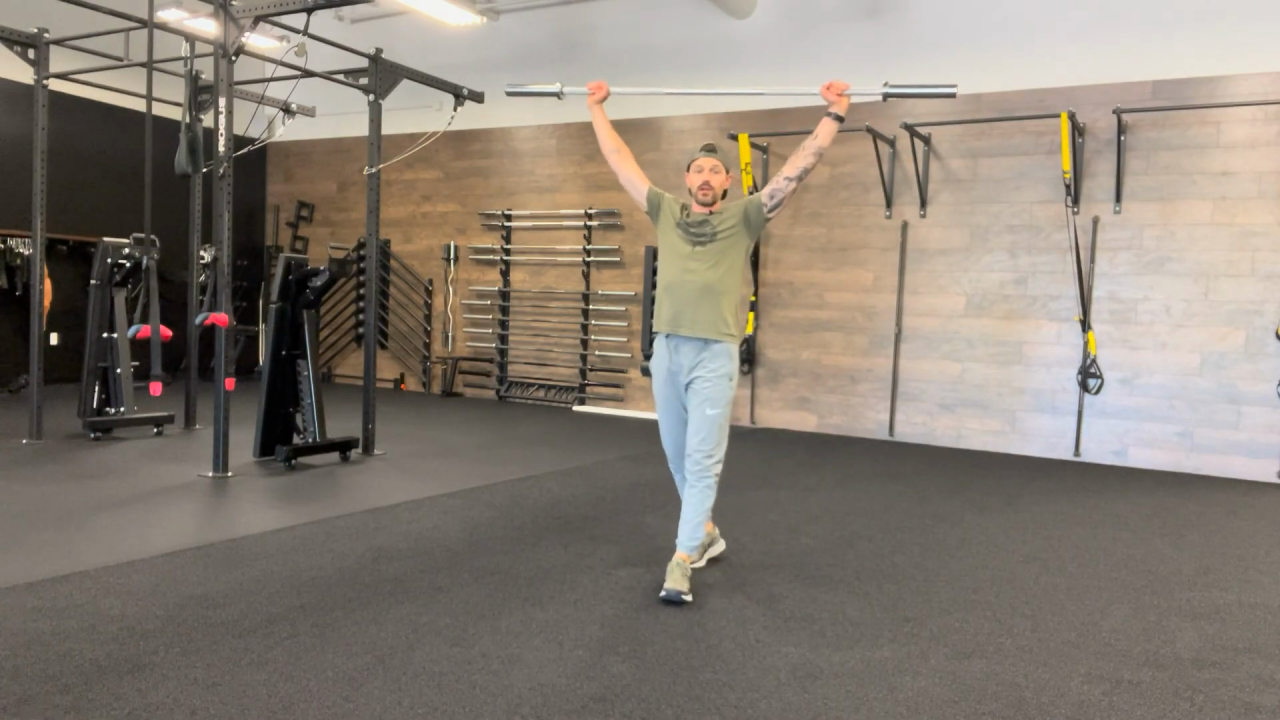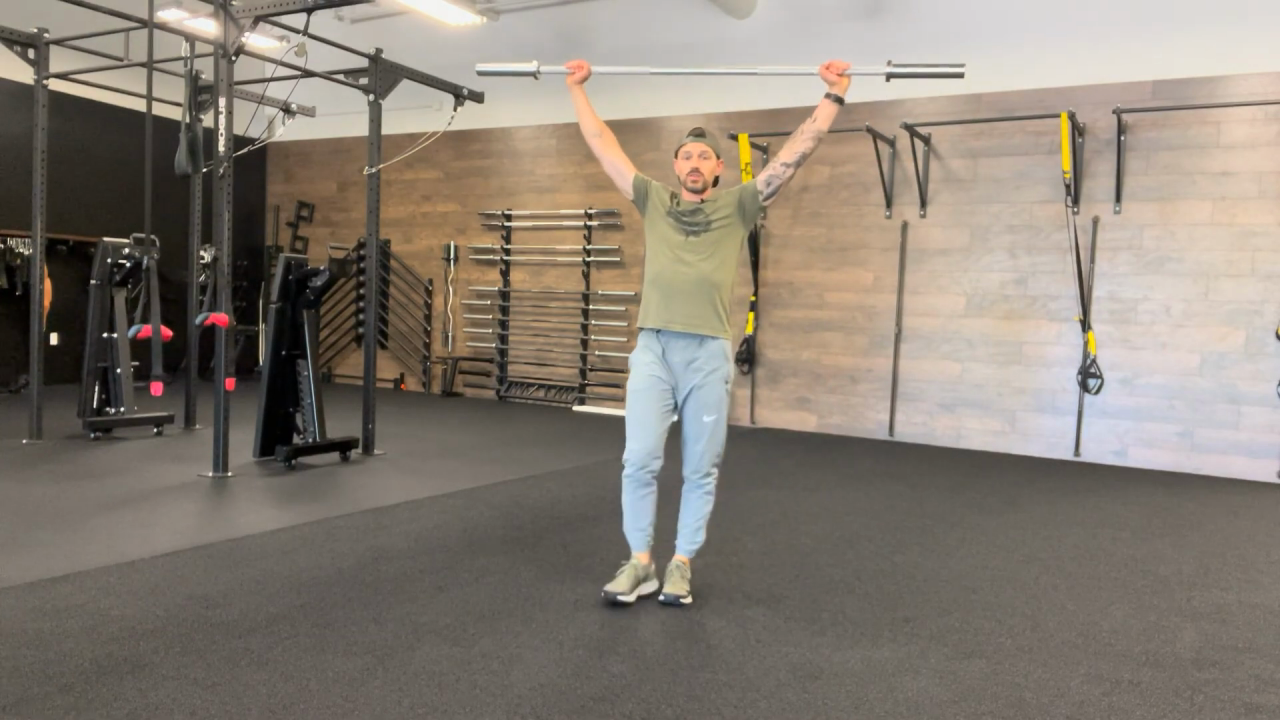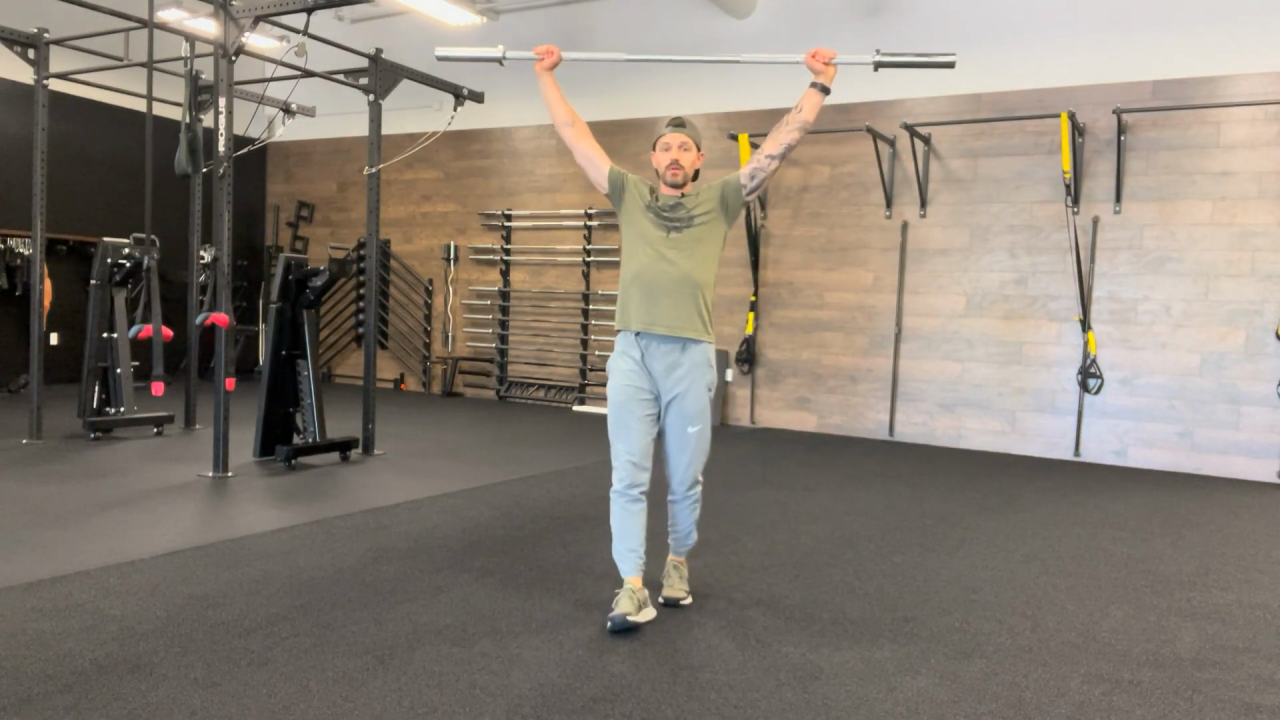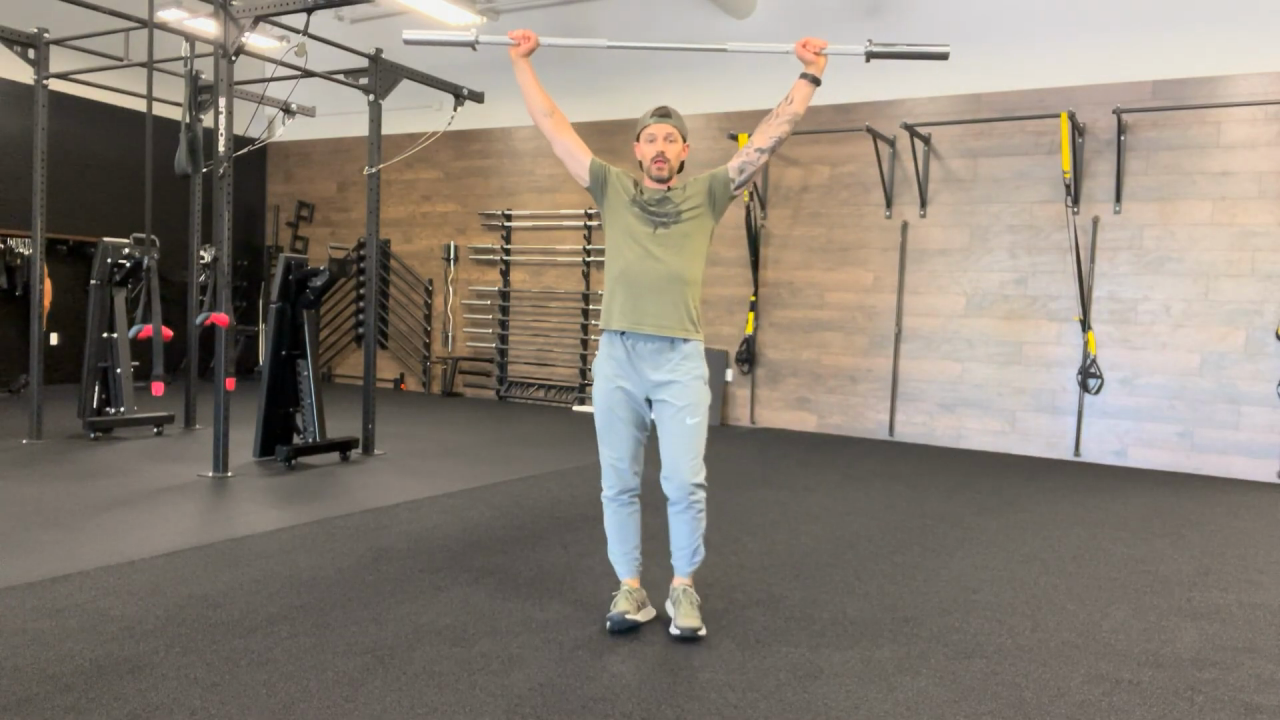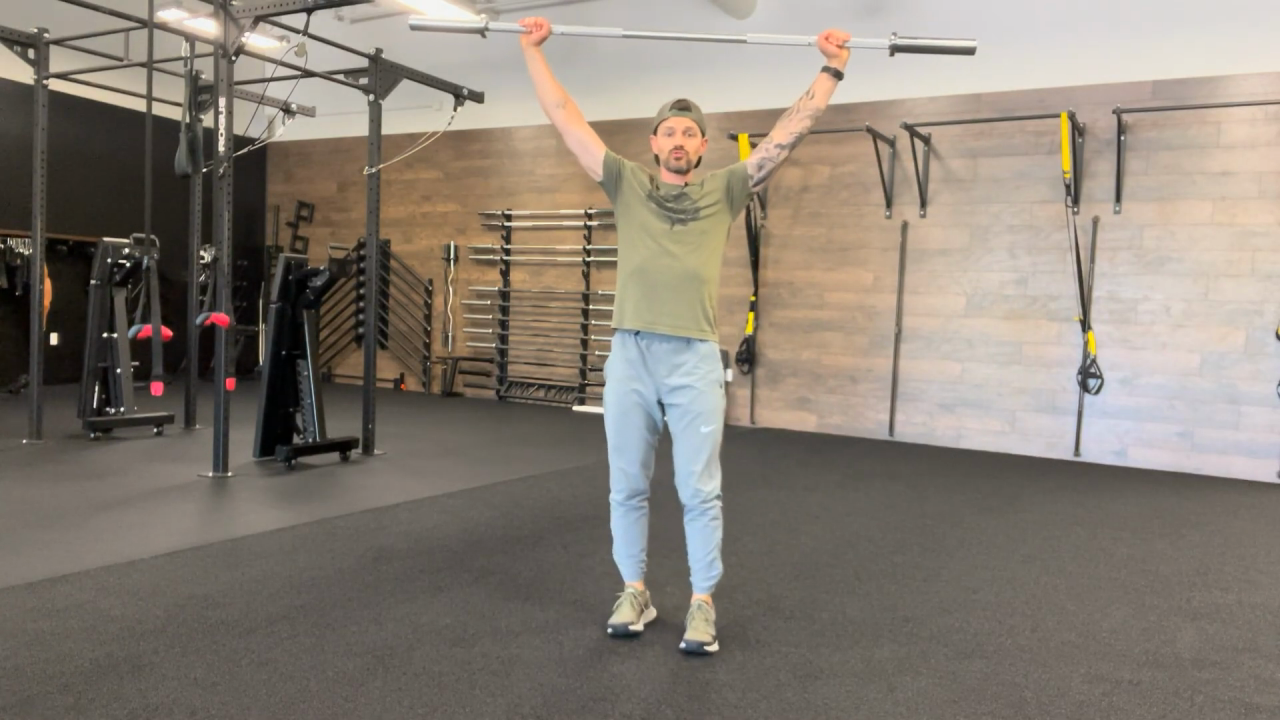
dt=0.5s
person 1, frame 1
left shoulder: (744, 216)
right shoulder: (665, 210)
left elbow: (798, 167)
right elbow: (620, 161)
left wrist: (835, 113)
right wrist: (597, 107)
left hip: (714, 354)
right hip: (666, 350)
left knee: (701, 461)
right knee: (678, 459)
left ankle: (681, 560)
right ankle: (706, 531)
person 1, frame 2
left shoulder: (738, 205)
right shoulder: (653, 200)
left elbow: (796, 152)
right elbow: (603, 145)
left wrist: (834, 94)
right wrist: (577, 89)
left hip: (708, 352)
right hip: (652, 348)
left knee: (700, 470)
right knee: (639, 461)
left ankle: (681, 563)
right ankle: (640, 563)
person 1, frame 3
left shoulder: (720, 199)
right shoulder: (628, 193)
left elbow: (780, 144)
right elbow: (574, 135)
left wrist: (820, 84)
right wrist: (546, 74)
left hip: (691, 355)
right hip: (631, 352)
left knee: (685, 479)
right knee: (629, 477)
left ankle: (677, 561)
right ankle: (633, 587)
person 1, frame 4
left shoulder: (707, 194)
right shoulder: (611, 188)
left elbow: (768, 137)
right elbow: (553, 127)
left wrist: (810, 75)
right wrist: (522, 62)
left hip: (680, 356)
right hip: (618, 354)
left knee: (685, 480)
right knee: (620, 484)
left ankle: (683, 586)
right ankle: (631, 588)
person 1, frame 5
left shoulder: (724, 190)
right shoulder: (626, 182)
left elbow: (789, 131)
right elbow: (565, 118)
left wrist: (832, 68)
right wrist: (534, 49)
left hip: (695, 357)
right hip: (630, 353)
left knee: (700, 491)
right knee: (627, 488)
left ankle: (702, 603)
right ankle: (634, 592)
